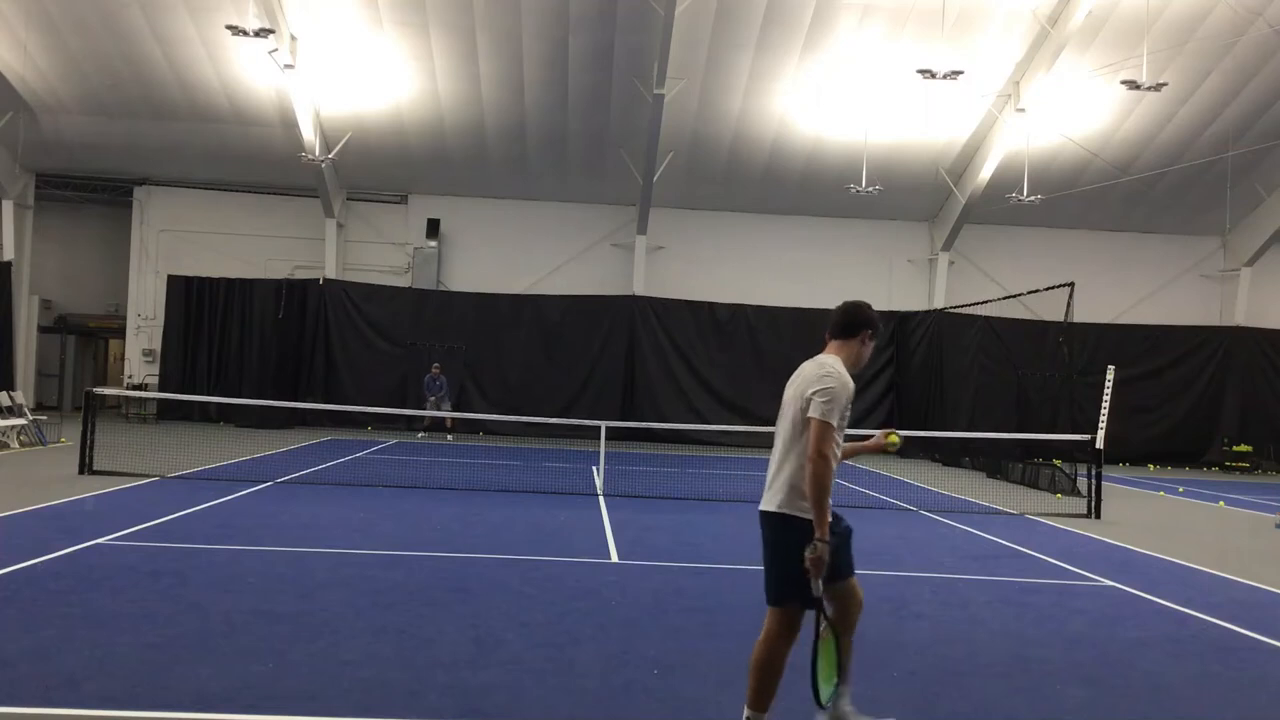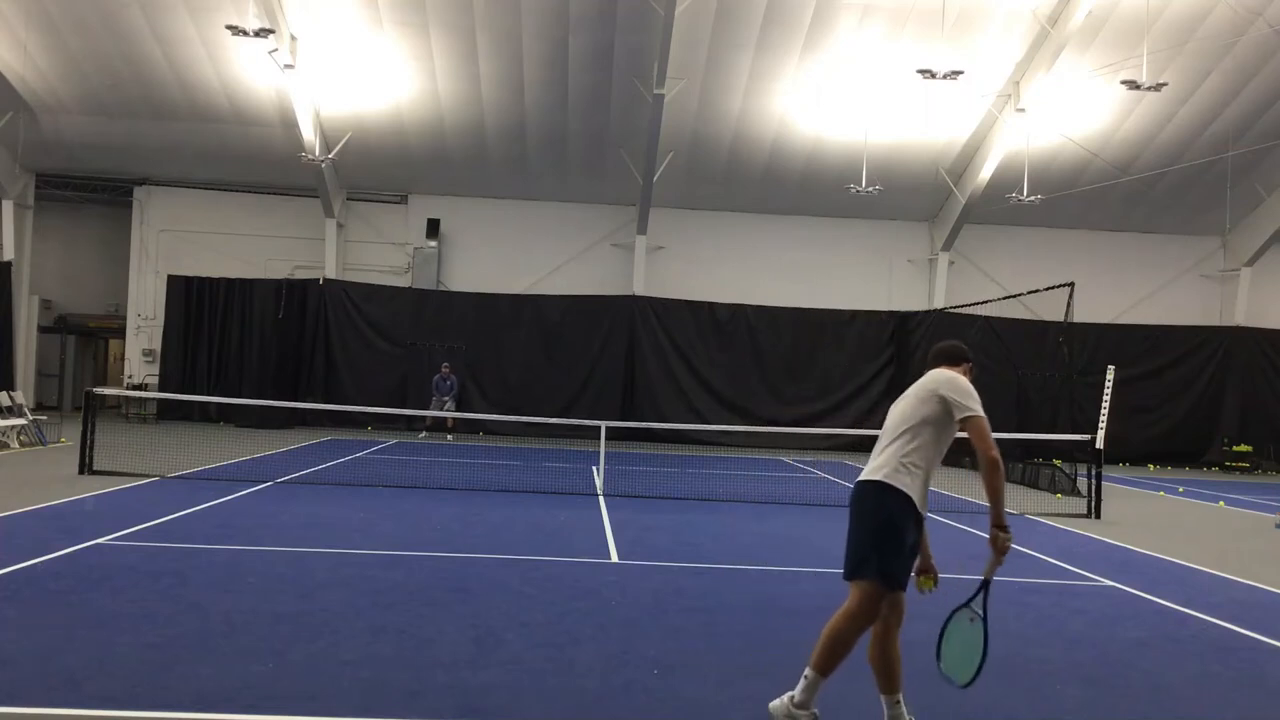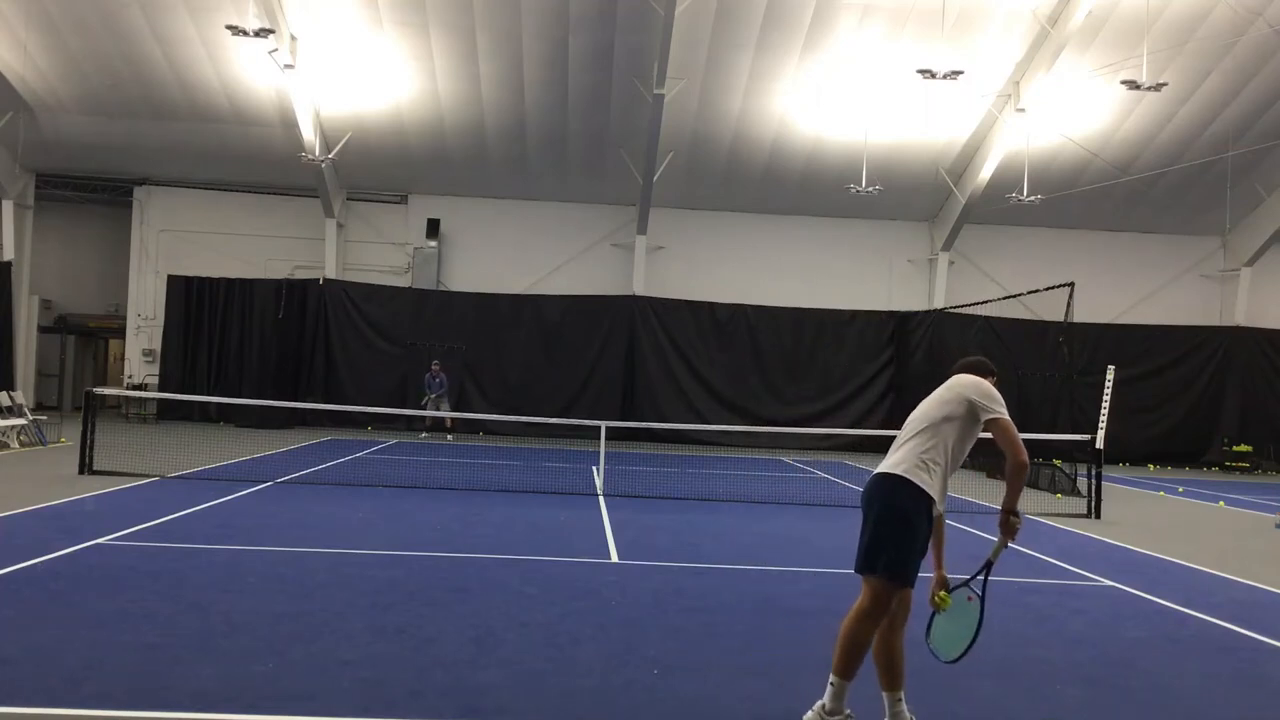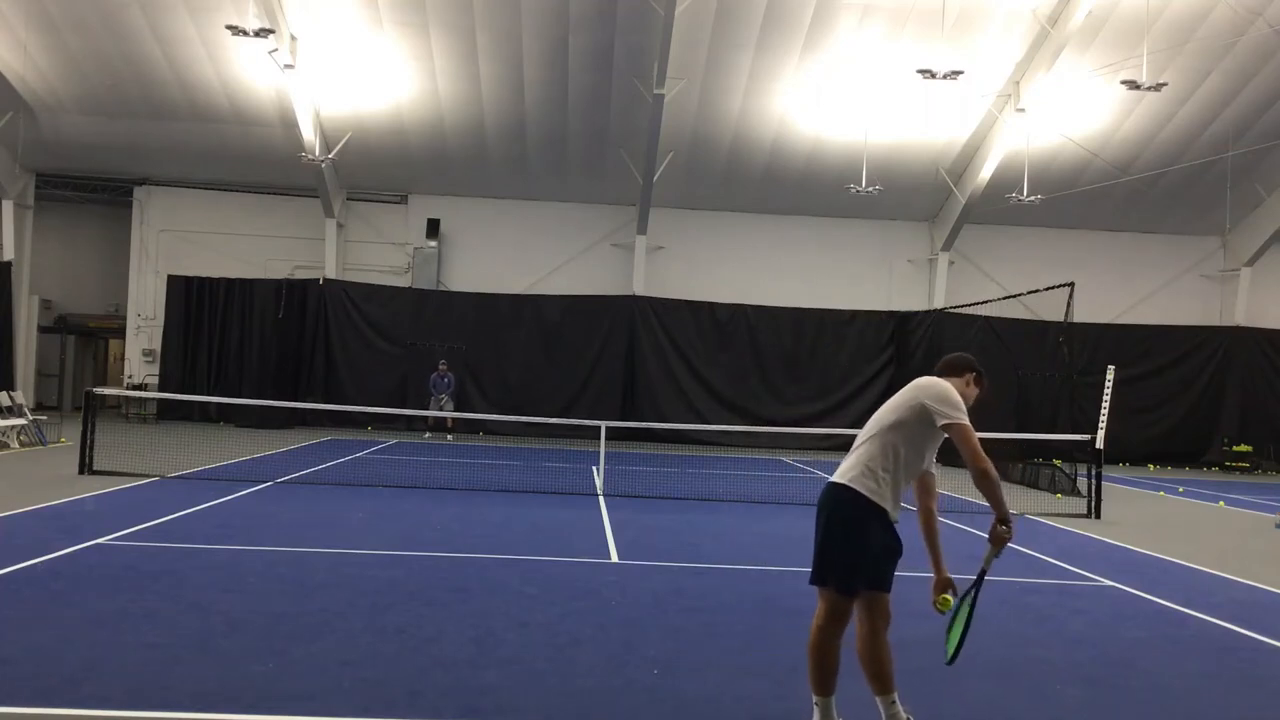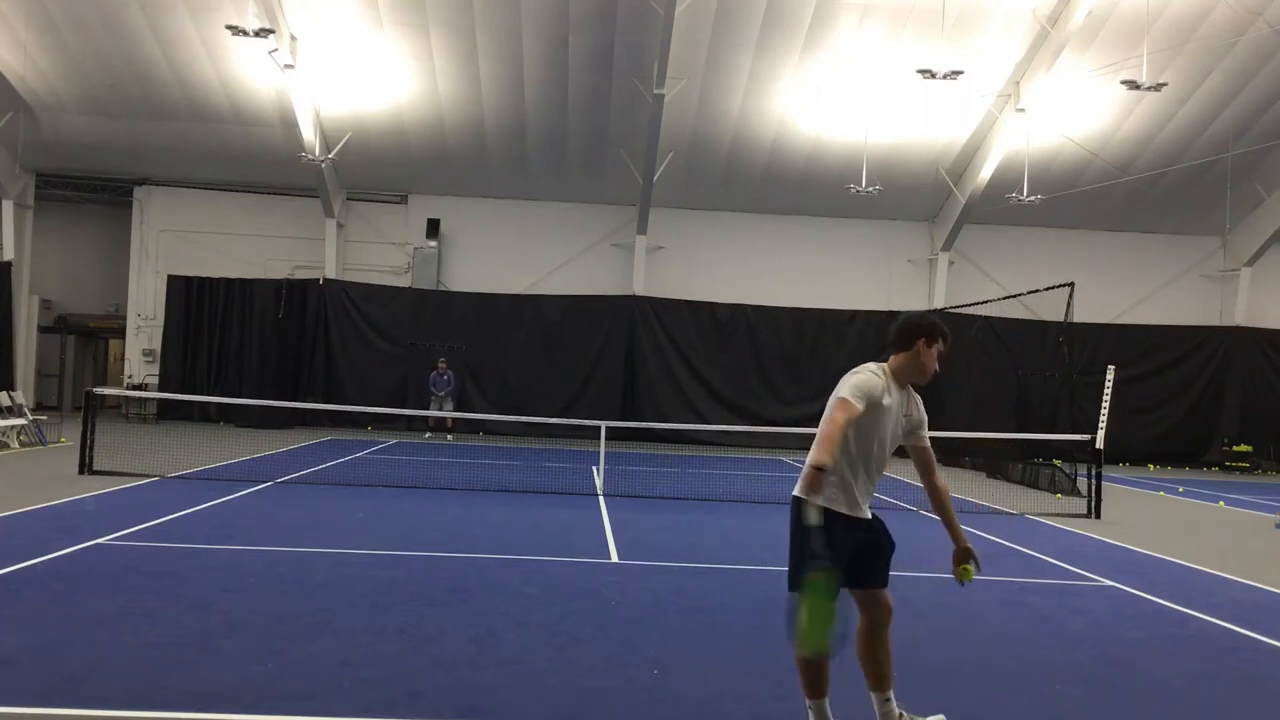
dt=0.7s
person 1, frame 1
left shoulder: (811, 369)
right shoulder: (836, 377)
right elbow: (817, 458)
left wrist: (866, 446)
right wrist: (821, 534)
left hip: (799, 514)
right hip: (795, 516)
left knee: (848, 601)
right knee: (785, 624)
person 1, frame 2
left shoulder: (919, 392)
right shoulder: (955, 384)
right elbow: (989, 456)
left wrist: (923, 553)
right wrist: (998, 525)
left hip: (886, 498)
right hip: (886, 497)
left knee: (890, 613)
right knee: (865, 604)
person 1, frame 3
left shoulder: (948, 402)
right shoulder: (978, 387)
left elbow: (935, 495)
right elbow: (1019, 459)
left wrist: (939, 569)
right wrist: (1008, 510)
left hip: (903, 496)
right hip: (900, 493)
left knee: (895, 611)
right knee: (876, 601)
person 1, frame 4
left shoulder: (927, 423)
right shoulder: (939, 389)
left elbow: (926, 505)
right elbow: (980, 465)
left wrist: (939, 571)
right wrist: (1001, 518)
left hip: (875, 513)
right hip: (852, 501)
left knee: (875, 617)
right knee: (834, 613)
person 1, frame 5
left shoulder: (912, 405)
right shoulder: (867, 381)
left elbow: (931, 476)
right elbow: (838, 419)
left wrist: (958, 540)
right wrist: (819, 460)
left hip: (860, 515)
right hip: (819, 507)
left knee: (878, 610)
